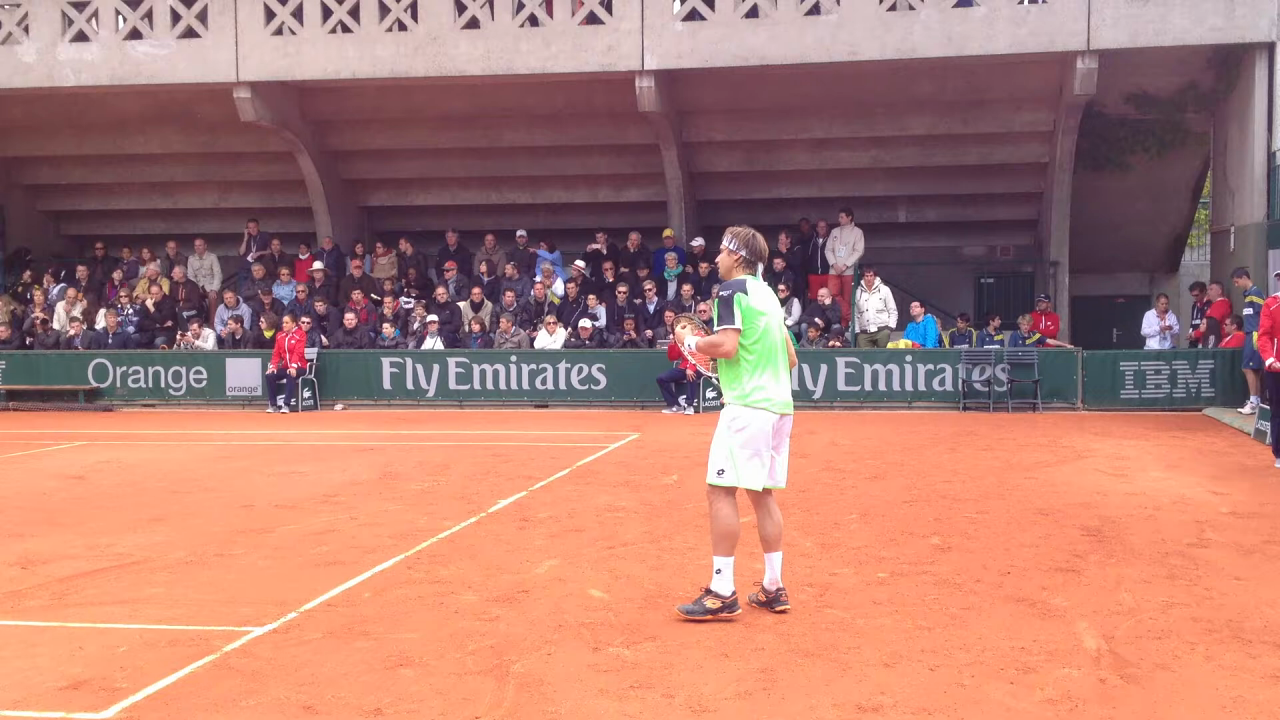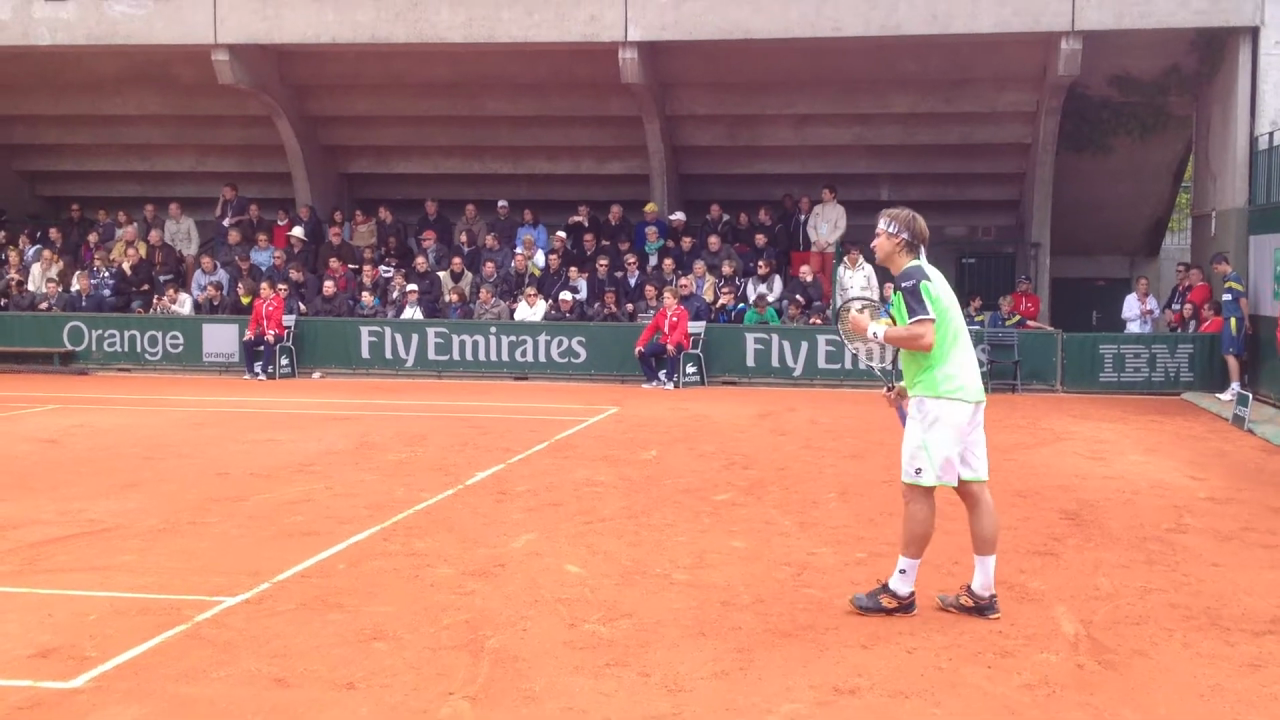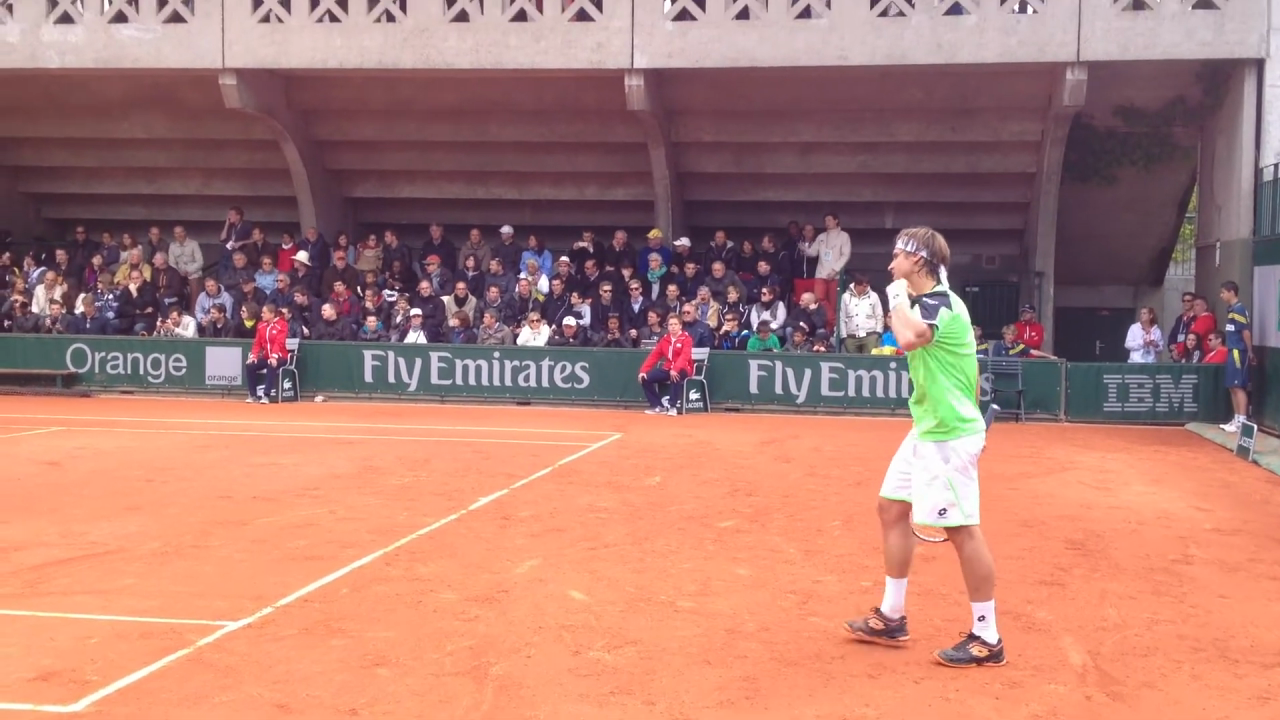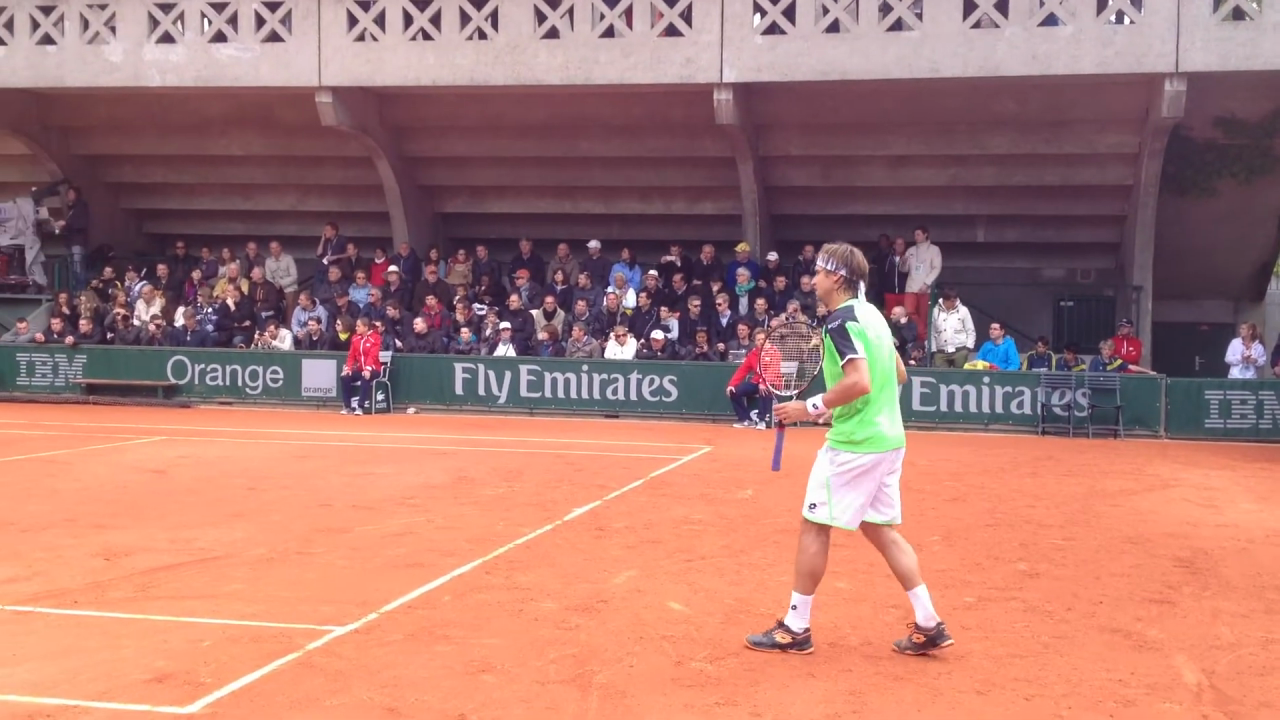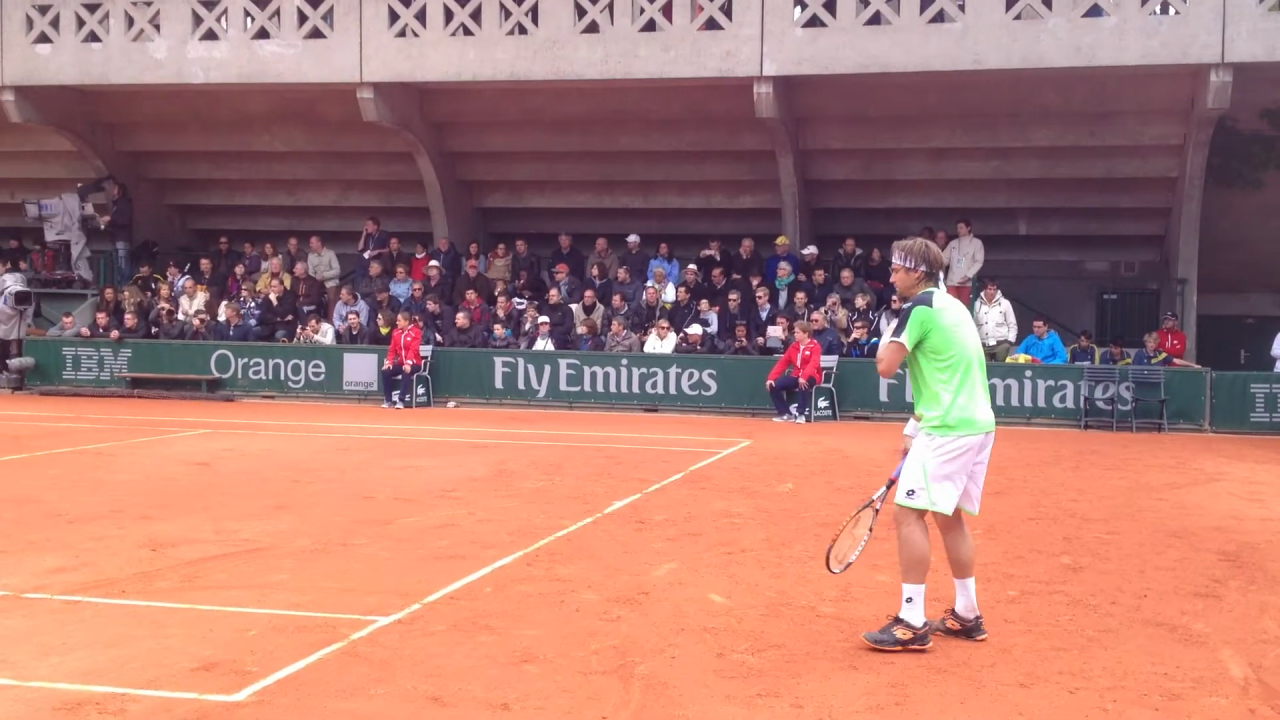
dt=1s
person 1, frame 1
left shoulder: (732, 289)
right shoulder: (767, 293)
left elbow: (726, 346)
right elbow: (789, 358)
left wrist: (689, 341)
left hip: (749, 407)
right hip: (778, 404)
left knee: (722, 493)
right knee: (762, 495)
left ankle: (722, 592)
right ankle: (773, 586)
person 1, frame 2
left shoulder: (910, 277)
right shoulder: (925, 274)
left elbow: (923, 338)
left wrist: (872, 330)
right wrist: (908, 388)
left hip: (940, 399)
right hip: (965, 392)
left knee: (917, 491)
right knee: (973, 490)
left ankle: (900, 590)
right ankle: (982, 592)
person 1, frame 3
left shoulder: (938, 302)
right shoulder: (935, 302)
left elbow: (908, 339)
right elbow: (970, 369)
left wrist: (895, 295)
left hip: (947, 436)
right hip: (928, 431)
left knee: (960, 529)
right knee: (892, 510)
left ankle: (987, 636)
right ankle: (891, 615)
person 1, frame 4
left shoulder: (841, 321)
right shoulder: (871, 313)
left elbow: (859, 383)
right elbow: (899, 373)
left wrist: (812, 406)
left hip: (855, 444)
right hip: (889, 440)
left knee: (813, 528)
right knee: (882, 530)
left ankle: (796, 627)
right ankle: (928, 624)
person 1, frame 5
left shoulder: (922, 306)
right shoulder: (952, 306)
left elbow: (887, 366)
left wrist: (890, 342)
right wrist: (917, 424)
left hip: (948, 430)
right hip: (976, 425)
left knee: (907, 515)
right knee: (949, 517)
left ankle: (912, 620)
right ankle: (966, 616)
